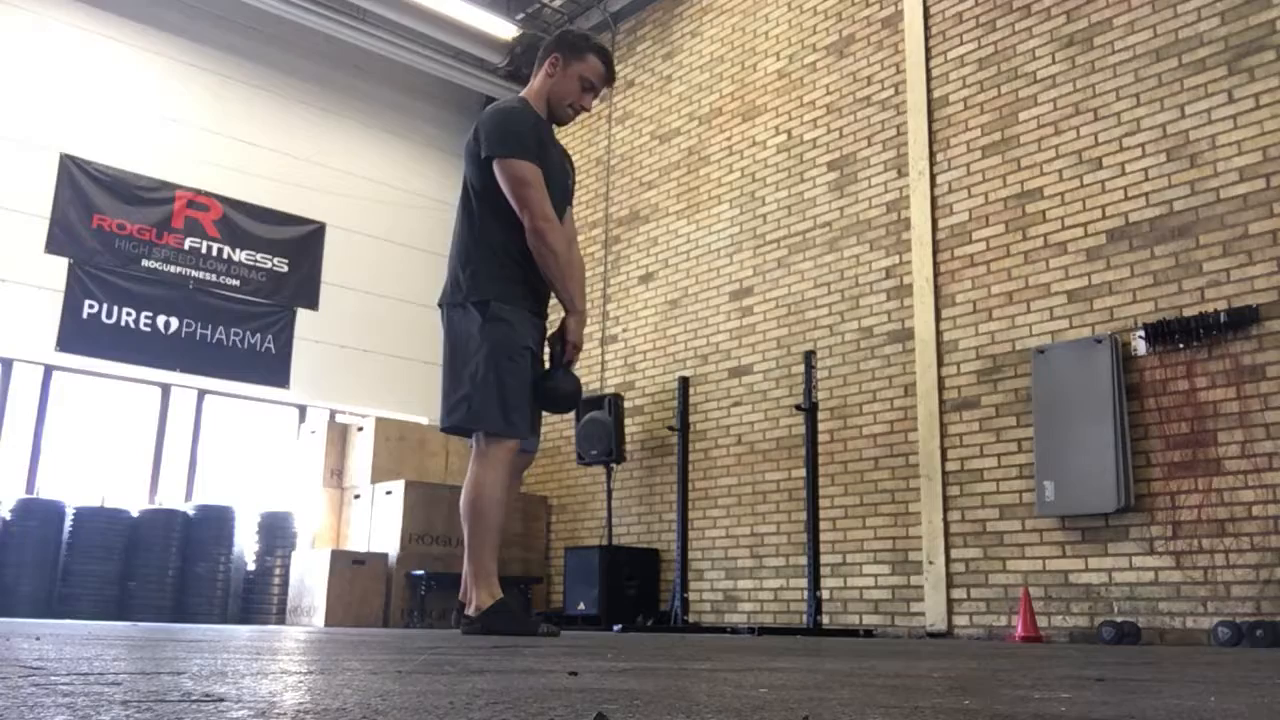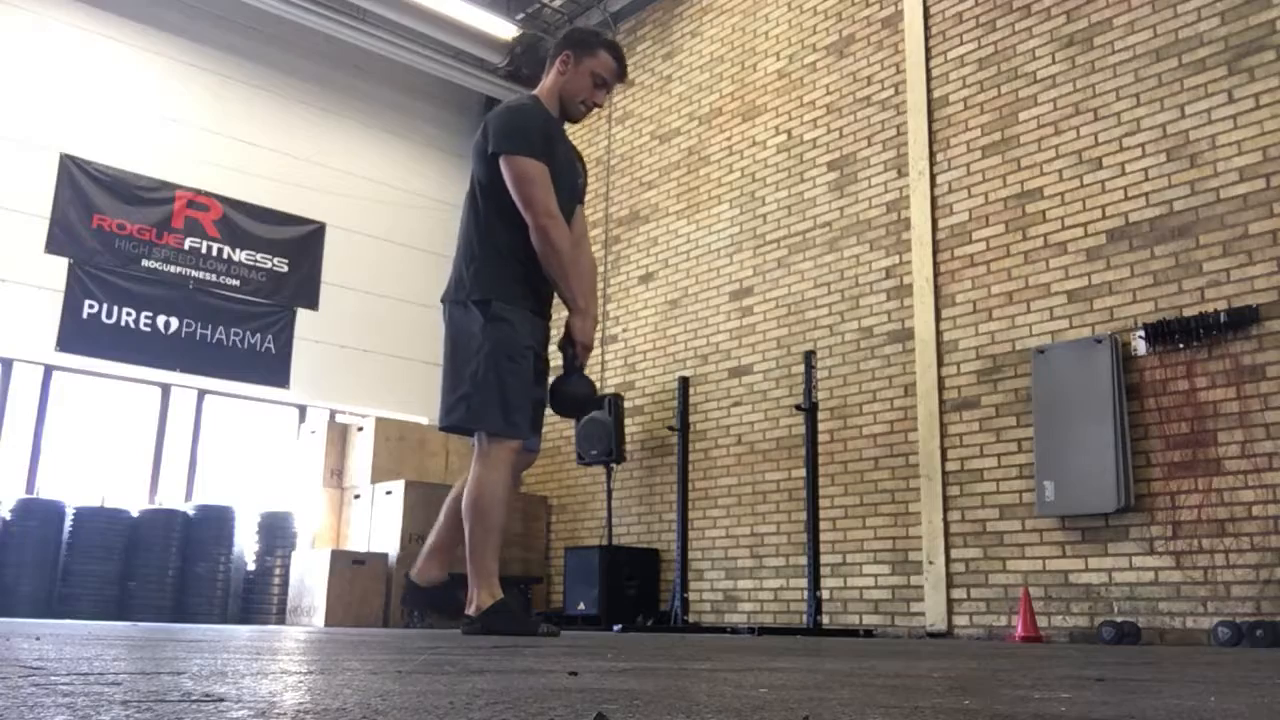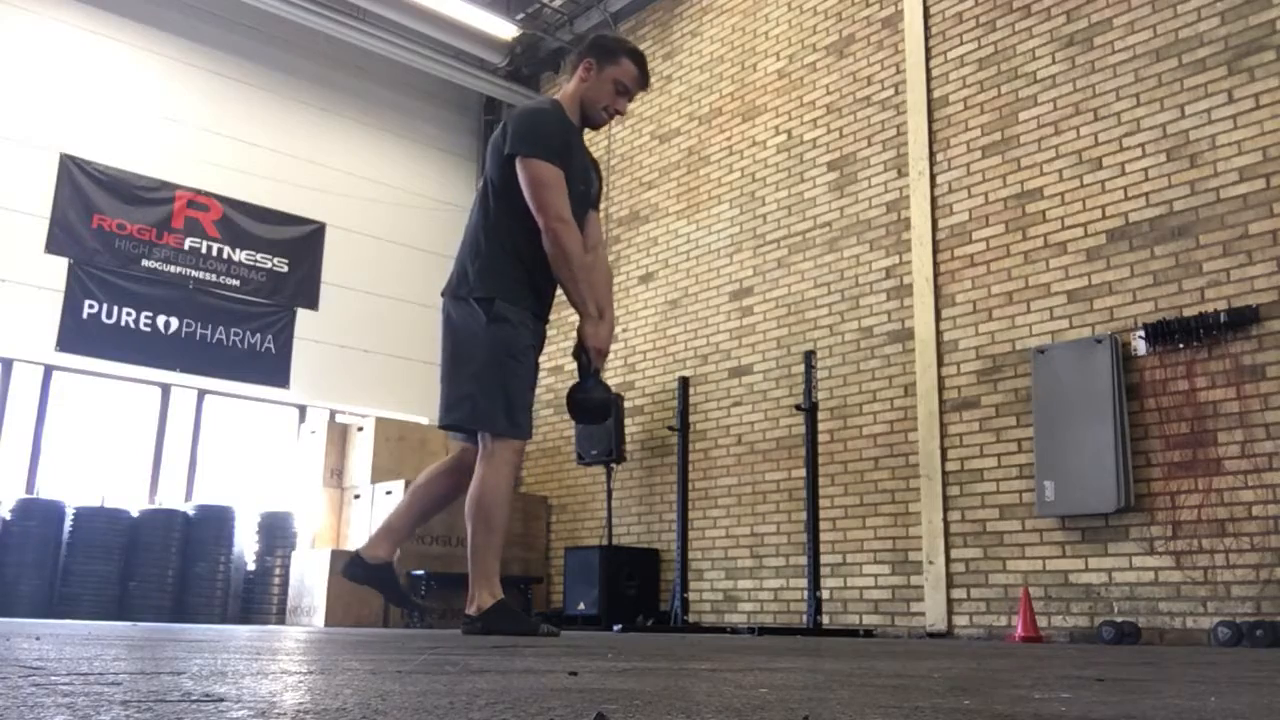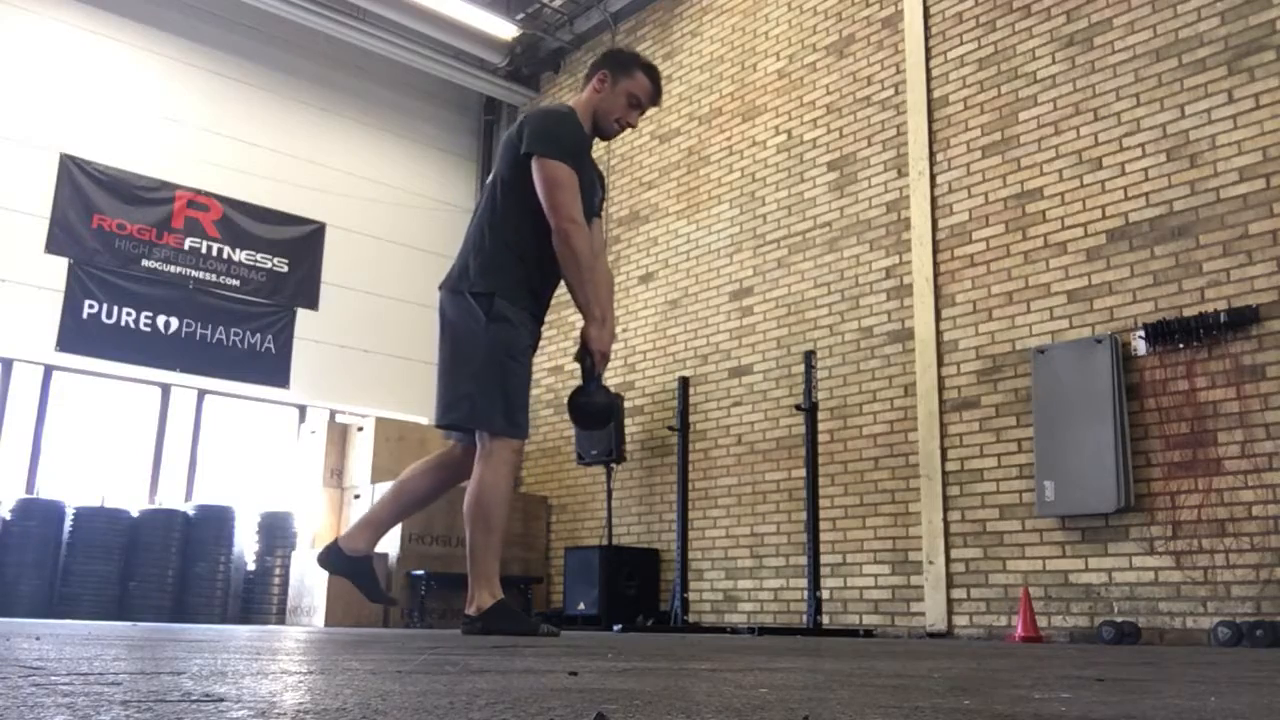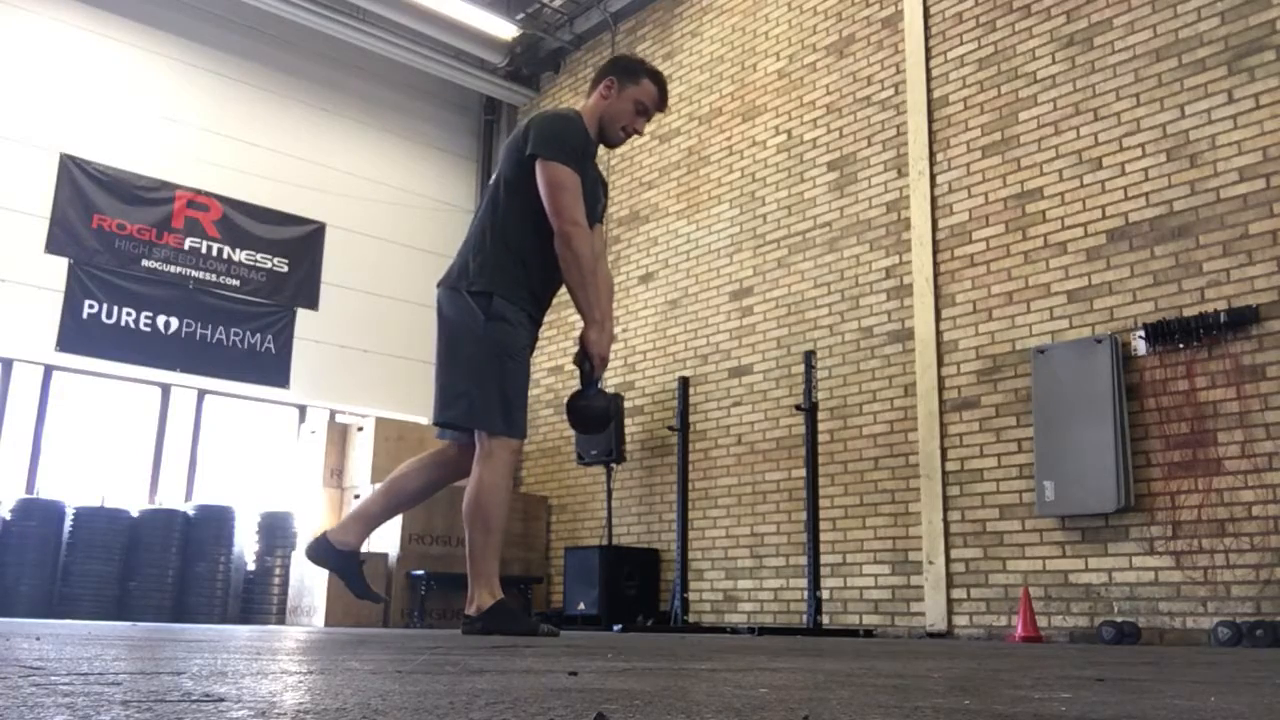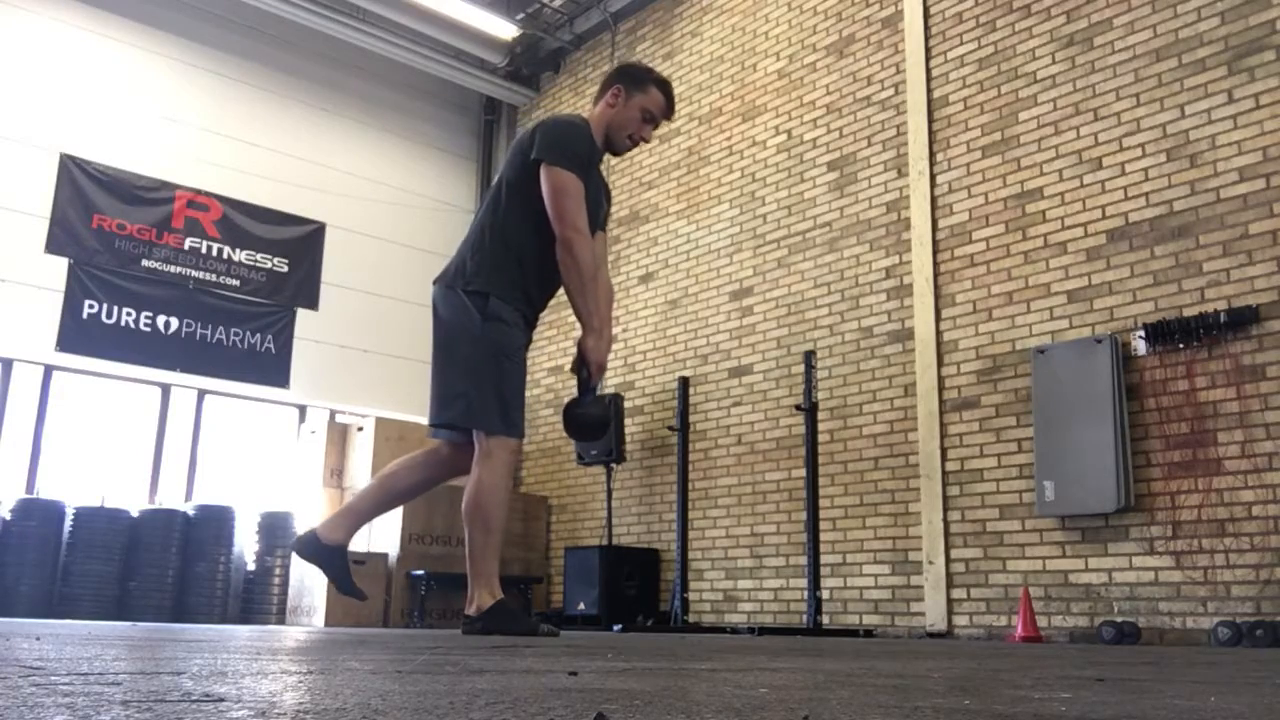
dt=0.3s
person 1, frame 1
left shoulder: (554, 153)
right shoulder: (507, 122)
left elbow: (566, 241)
right elbow: (539, 227)
left wrist: (574, 313)
right wrist: (573, 312)
left hip: (515, 312)
right hip: (491, 304)
left knee: (512, 450)
right knee: (499, 445)
left ankle: (475, 592)
right ankle: (484, 602)
person 1, frame 2
left shoulder: (566, 153)
right shoulder: (517, 121)
left elbow: (578, 243)
right elbow: (543, 225)
left wrist: (590, 314)
right wrist: (579, 313)
left hip: (521, 312)
right hip: (494, 304)
left knee: (513, 449)
right knee: (502, 446)
left ankle: (428, 575)
right ankle: (484, 602)
person 1, frame 3
left shoulder: (585, 164)
right shoulder: (536, 123)
left elbow: (593, 251)
right elbow: (555, 229)
left wrist: (605, 324)
right wrist: (589, 318)
left hip: (513, 311)
right hip: (493, 302)
left knee: (482, 450)
right knee: (503, 446)
left ankle: (375, 552)
right ankle: (485, 603)
person 1, frame 4
left shoulder: (590, 172)
right shoulder: (551, 126)
left elbow: (595, 258)
right elbow: (565, 231)
left wrist: (606, 327)
right wrist: (592, 321)
left hip: (507, 309)
right hip: (490, 300)
left knee: (473, 448)
right knee: (501, 445)
left ankle: (353, 544)
right ankle: (485, 602)
person 1, frame 5
left shoulder: (593, 176)
right shoulder: (557, 129)
left elbow: (596, 262)
right elbow: (568, 233)
left wrist: (605, 333)
right wrist: (593, 326)
left hip: (501, 308)
right hip: (487, 299)
left knee: (469, 448)
right knee: (499, 445)
left ankle: (343, 538)
right ankle: (485, 603)
person 1, frame 6
left shoulder: (596, 183)
right shoulder: (563, 135)
left elbow: (596, 270)
right elbow: (570, 240)
left wrist: (603, 338)
right wrist: (590, 333)
left hip: (495, 308)
right hip: (482, 298)
left knee: (463, 447)
right knee: (498, 445)
left ankle: (331, 534)
right ankle: (485, 603)
